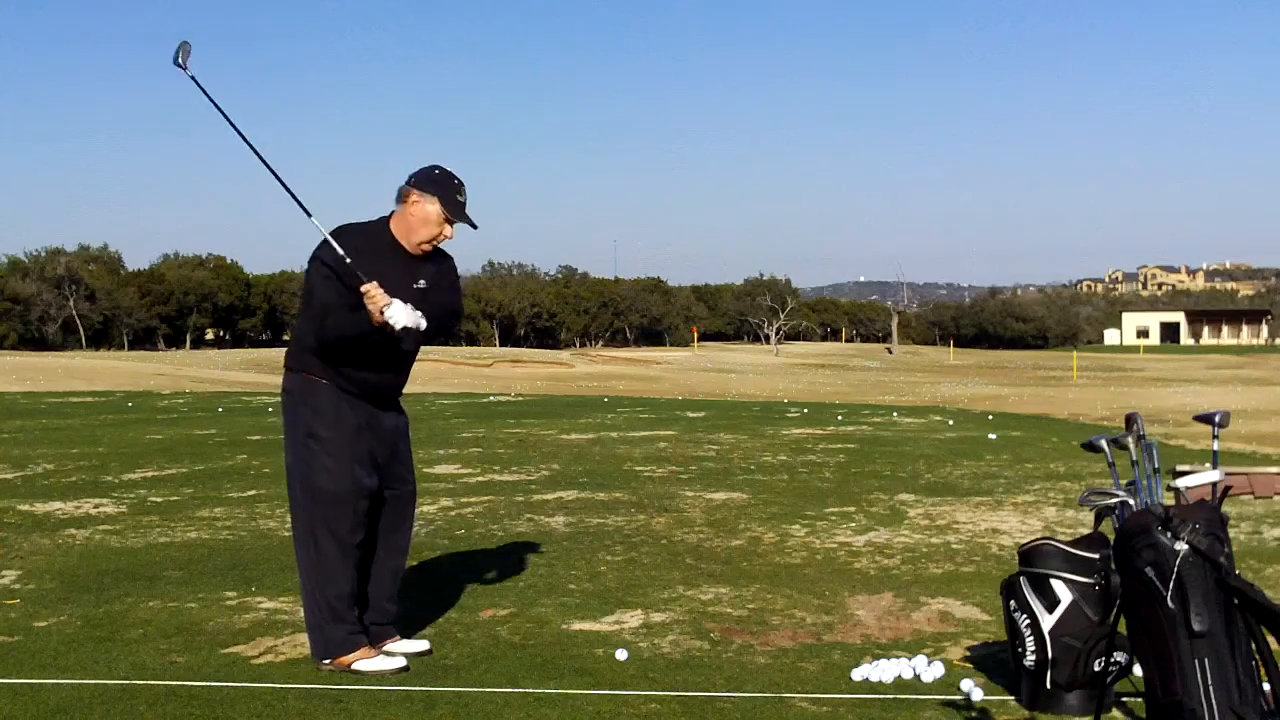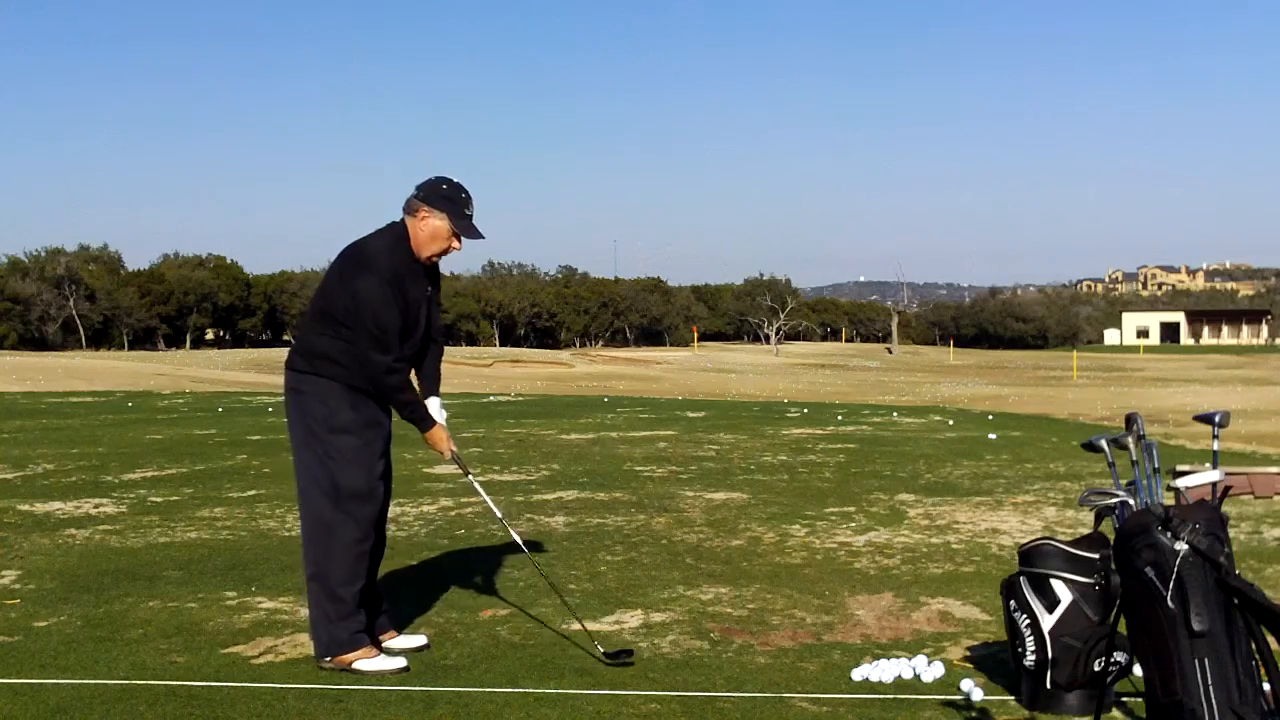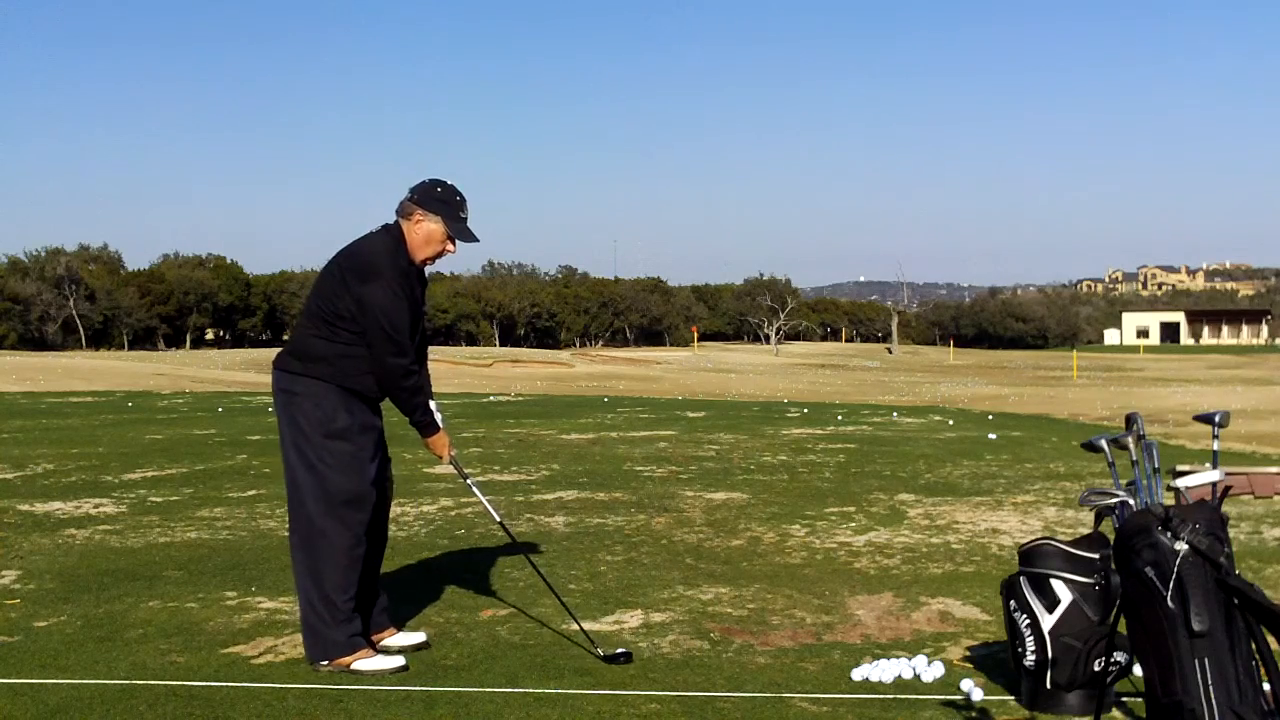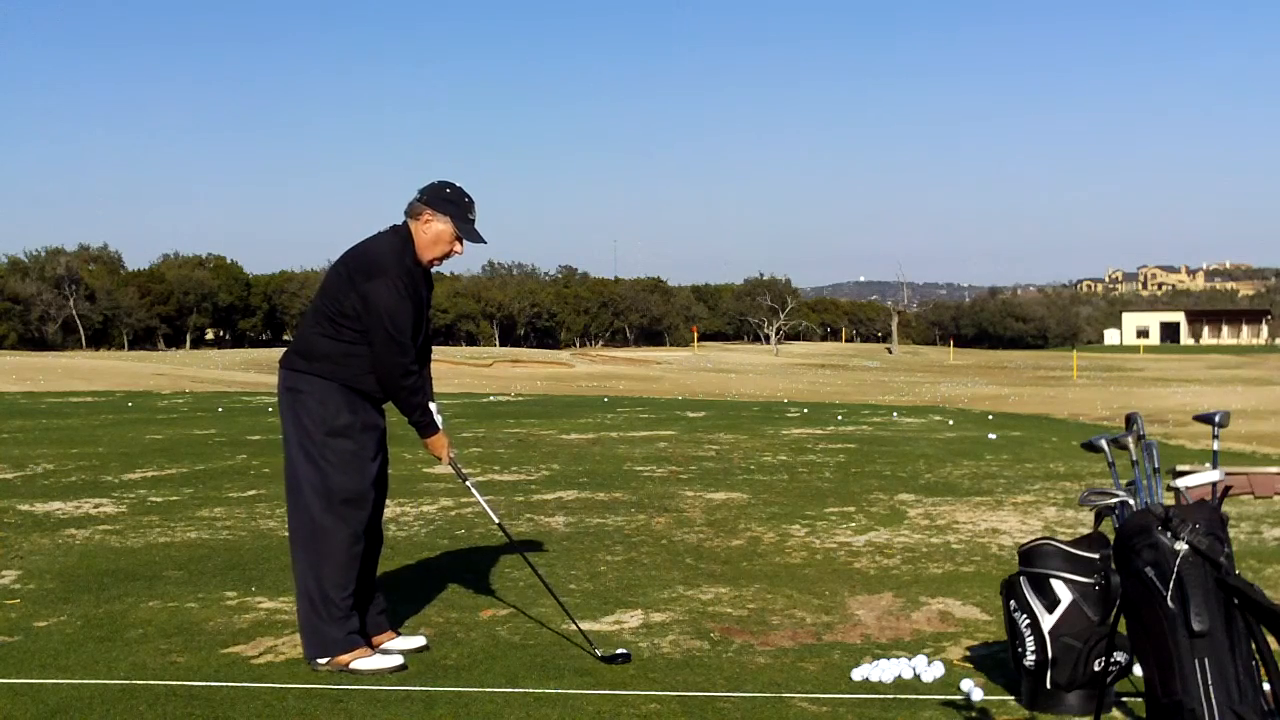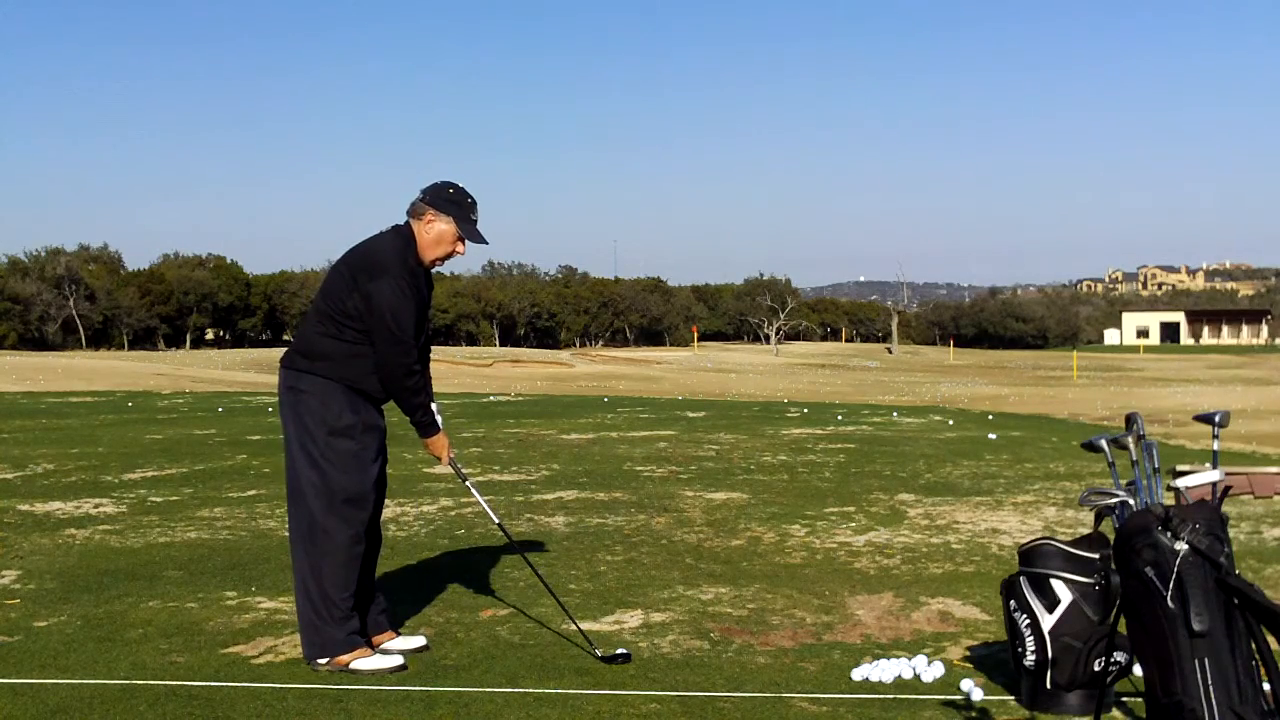
dt=0.7s
person 1, frame 1
left shoulder: (437, 266)
right shoulder: (345, 247)
left elbow: (448, 317)
right elbow: (323, 328)
left wrist: (411, 317)
right wrist: (373, 319)
left hip: (383, 404)
right hip: (324, 397)
left knee: (392, 511)
right knee: (336, 515)
left ankle: (376, 630)
right ankle: (339, 645)
person 1, frame 2
left shoulder: (424, 268)
right shoulder: (372, 264)
left elbow: (429, 337)
right elbow: (381, 359)
left wrist: (431, 399)
right wrist: (425, 424)
left hip: (362, 396)
right hip: (326, 392)
left knee: (368, 506)
right knee: (344, 507)
left ankle: (371, 624)
right ankle: (341, 641)
person 1, frame 3
left shoulder: (405, 267)
right shoulder: (376, 265)
left elbow: (410, 350)
right elbow: (392, 360)
left wrist: (430, 408)
right wrist: (428, 427)
left hip: (350, 396)
right hip: (317, 393)
left knee: (367, 506)
right knee: (335, 511)
left ankle: (371, 622)
right ankle: (336, 644)
person 1, frame 4
left shoulder: (412, 270)
right shoulder: (383, 263)
left elbow: (413, 352)
right elbow: (393, 359)
left wrist: (431, 413)
right wrist: (427, 428)
left hip: (354, 397)
right hip: (321, 393)
left knee: (363, 511)
right knee: (334, 511)
left ankle: (368, 626)
right ankle: (333, 643)
person 1, frame 5
left shoulder: (412, 268)
right shoulder: (385, 264)
left elbow: (413, 352)
right elbow: (395, 359)
left wrist: (431, 412)
right wrist: (427, 428)
left hip: (353, 397)
right hip: (323, 394)
left knee: (361, 511)
right knee: (334, 513)
left ankle: (370, 626)
right ankle: (333, 643)
